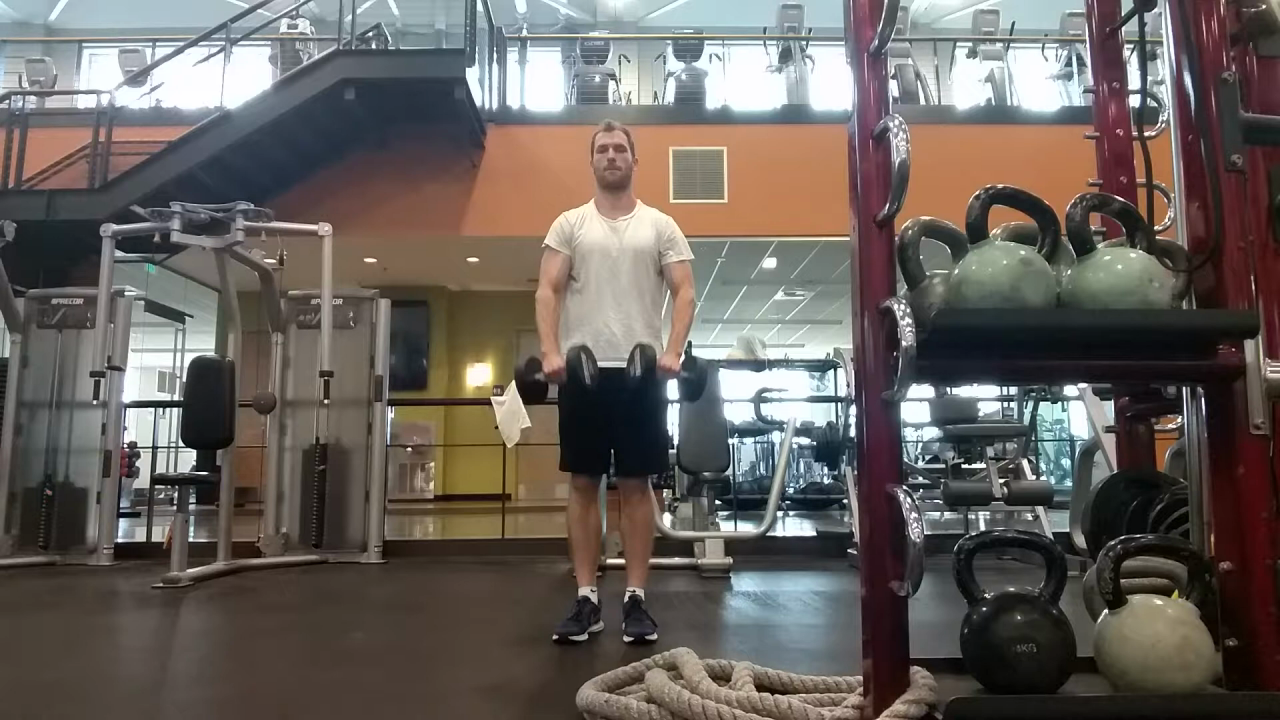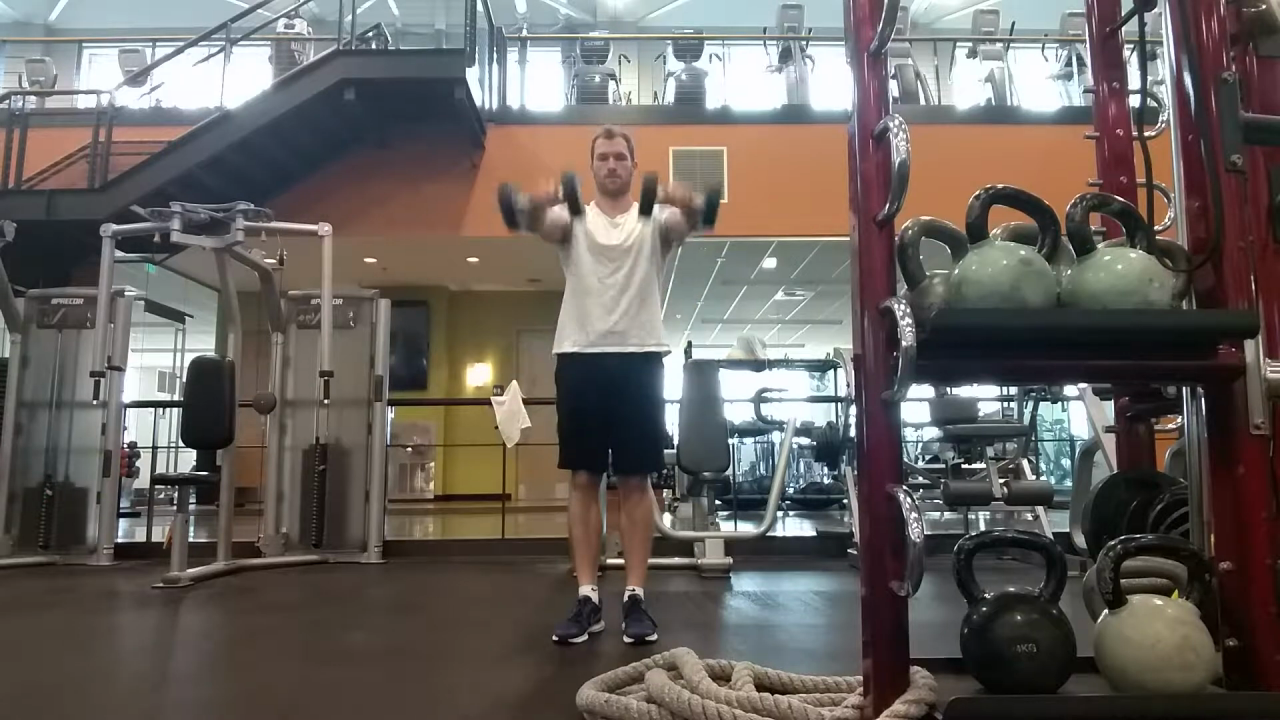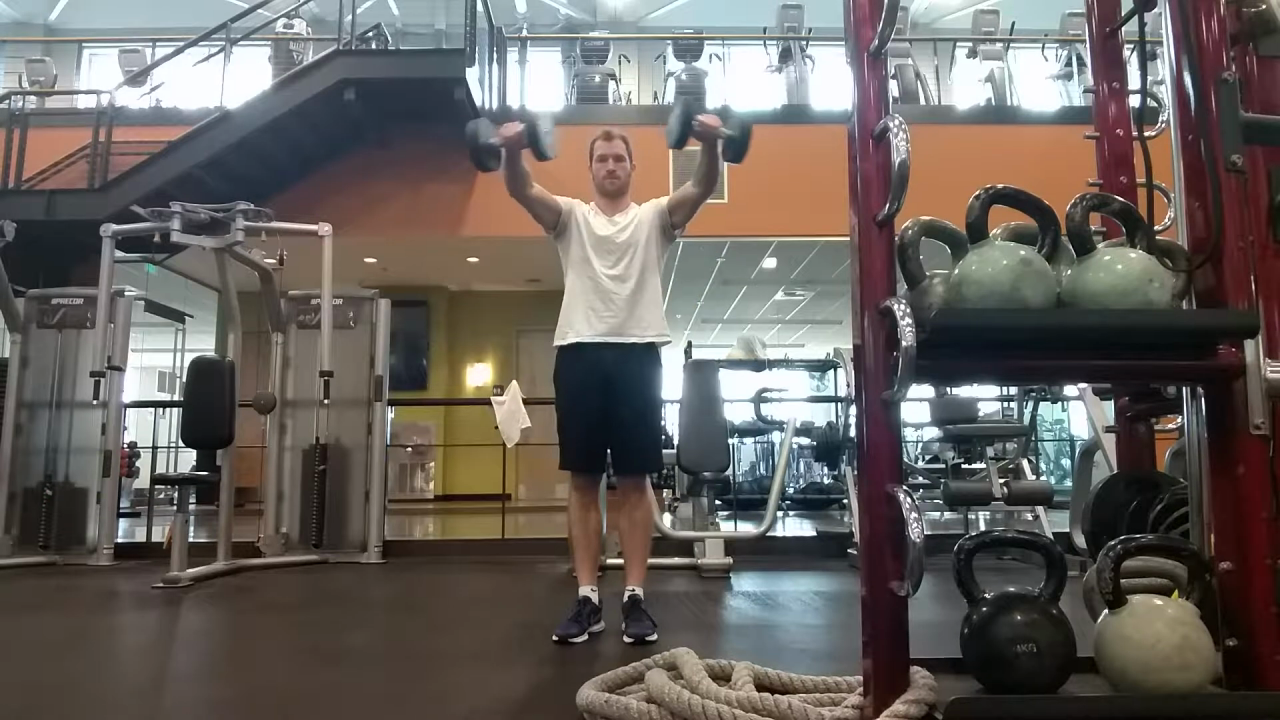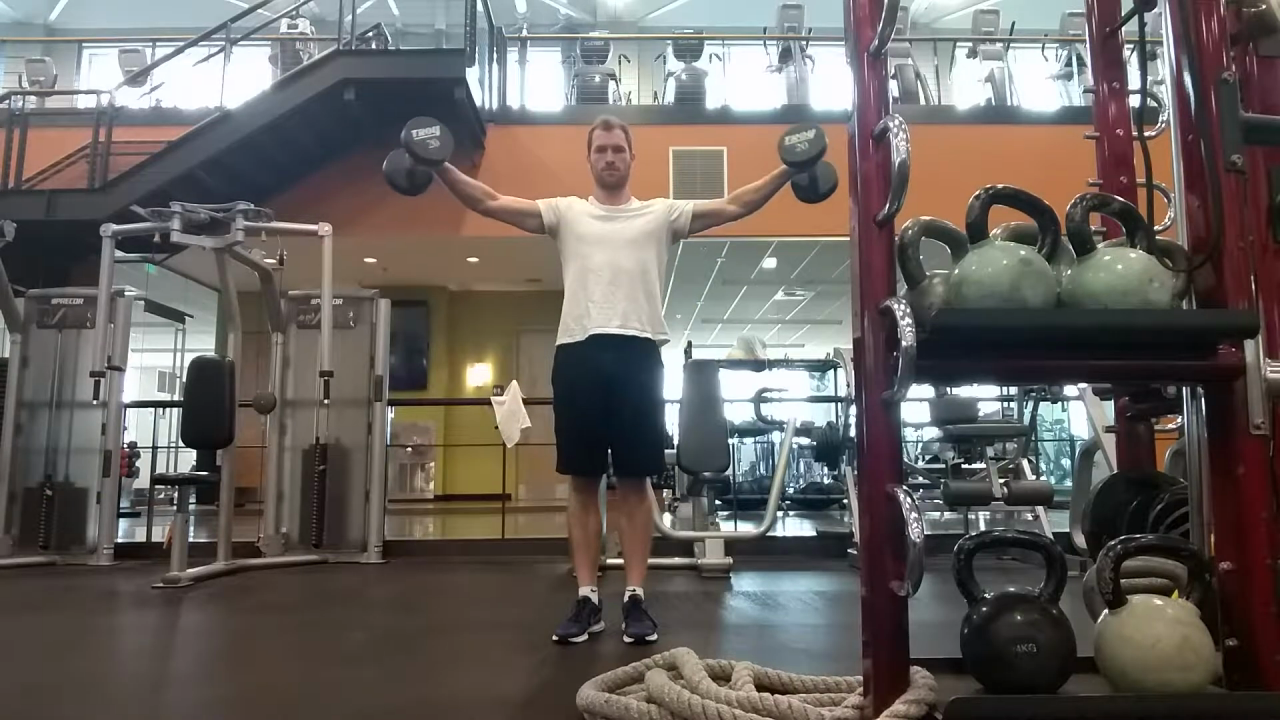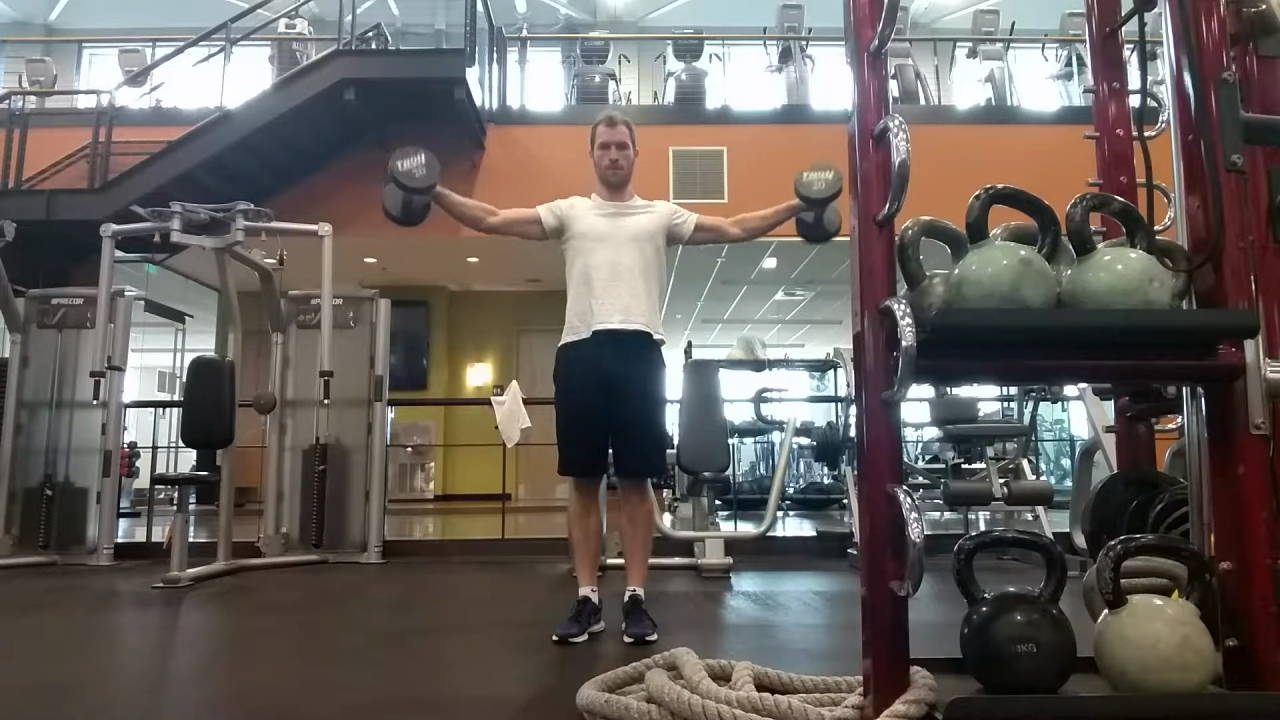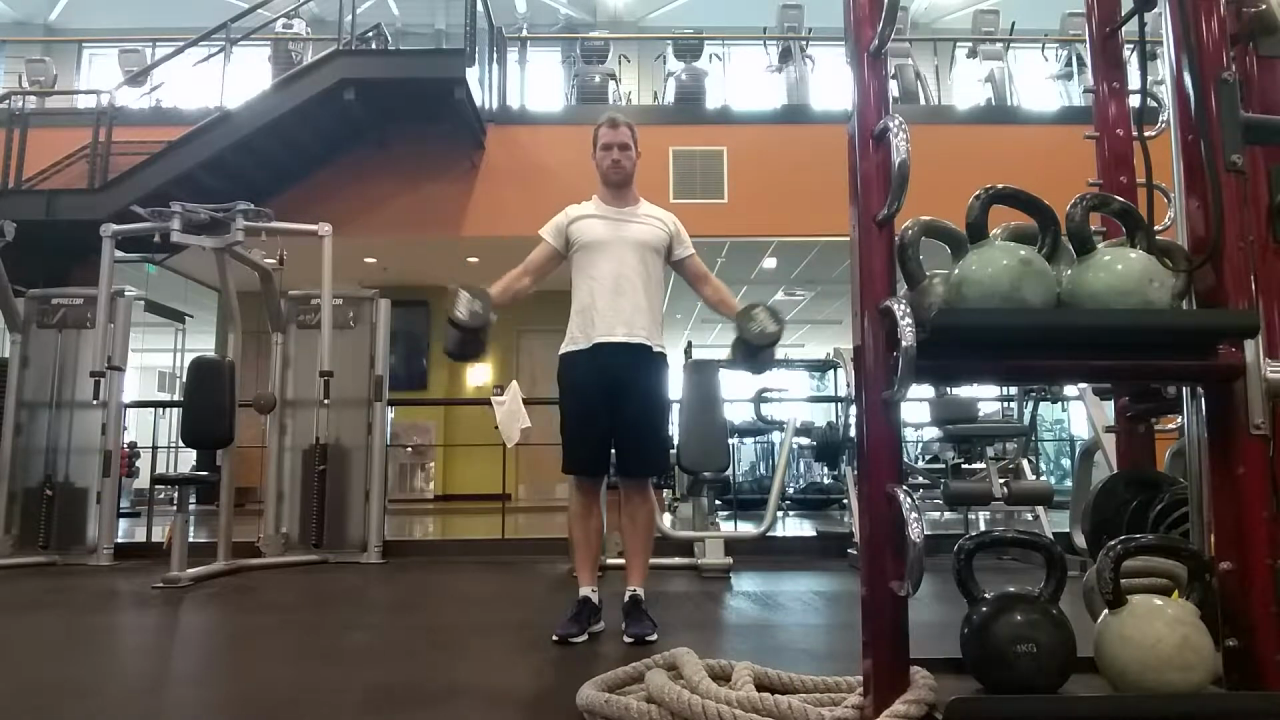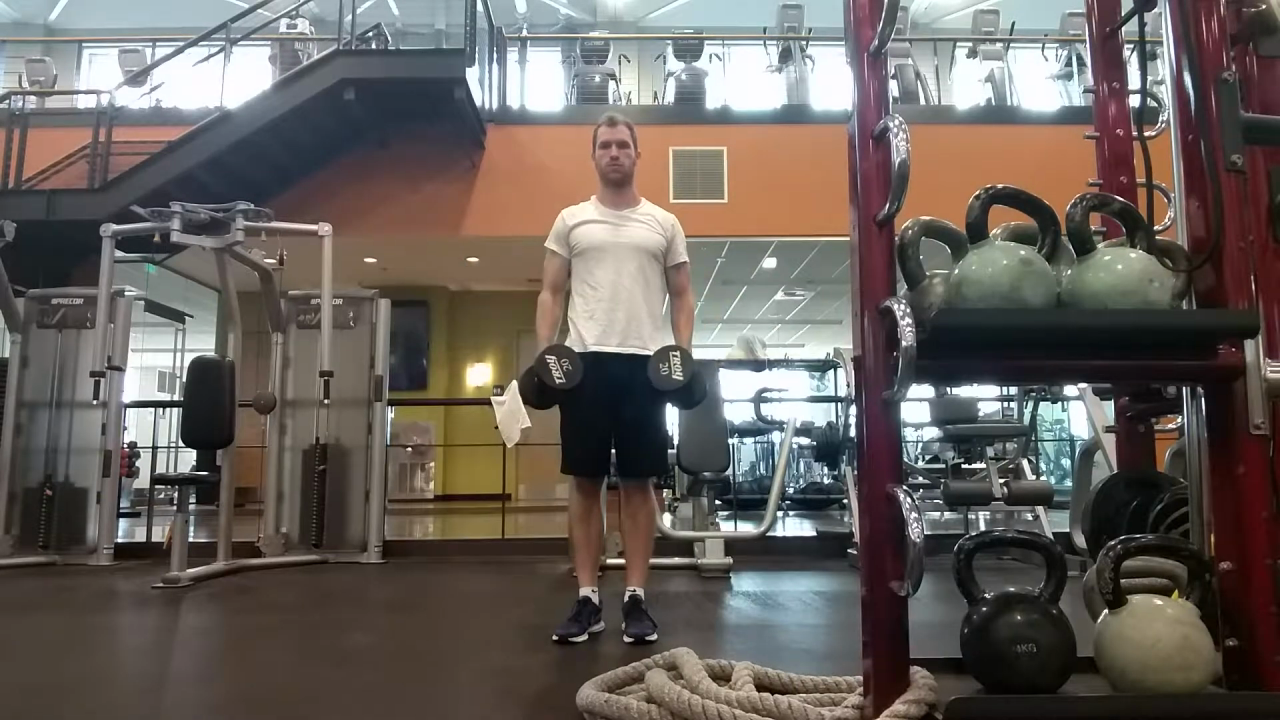
dt=0.7s
person 1, frame 1
left shoulder: (660, 225)
right shoulder: (569, 223)
left elbow: (684, 292)
right elbow: (548, 291)
left wrist: (672, 351)
right wrist: (551, 351)
left knee: (636, 484)
right knee: (583, 483)
left ankle: (635, 598)
right ankle: (586, 599)
person 1, frame 2
left shoulder: (654, 220)
right shoulder: (572, 219)
left elbow: (687, 221)
right elbow: (537, 220)
left wrist: (686, 202)
right wrist: (535, 205)
left hip: (639, 358)
right hip: (581, 357)
left knee: (635, 480)
right knee: (584, 479)
left ankle: (635, 597)
right ankle: (587, 598)
person 1, frame 3
left shoulder: (656, 217)
right shoulder: (570, 216)
left elbow: (703, 186)
right elbow: (520, 189)
left wrist: (708, 142)
right wrist: (513, 149)
left hip: (637, 353)
right hip: (580, 354)
left knee: (635, 480)
right knee: (583, 480)
left ankle: (634, 597)
right ankle: (587, 597)
person 1, frame 4
left shoulder: (661, 213)
right shoulder: (566, 212)
left elbow: (733, 206)
right elbow: (491, 203)
left wrist: (788, 170)
right wrist: (439, 167)
left hip: (637, 352)
right hip: (578, 352)
left knee: (635, 480)
right knee: (583, 481)
left ankle: (635, 598)
right ankle: (587, 599)
person 1, frame 5
left shoulder: (662, 215)
right shoulder: (568, 212)
left elbow: (735, 228)
right elbow: (492, 219)
left wrist: (795, 205)
right wrist: (434, 191)
left hip: (639, 352)
right hip: (581, 352)
left knee: (636, 481)
right knee: (583, 481)
left ankle: (635, 598)
right ankle: (587, 598)
person 1, frame 6
left shoulder: (664, 222)
right shoulder: (572, 218)
left elbow: (703, 281)
right elbow: (527, 273)
left wrist: (744, 316)
left hip: (643, 358)
right hip: (585, 357)
left knee: (638, 481)
right knee: (585, 481)
left ankle: (635, 598)
right ankle: (588, 599)
person 1, frame 7
left shoulder: (664, 223)
right shoulder: (570, 220)
left elbow: (682, 296)
right elbow: (551, 293)
left wrist: (682, 354)
right wrist: (545, 354)
left hip: (644, 364)
right hip: (584, 363)
left knee: (638, 482)
right knee: (585, 482)
left ankle: (635, 598)
right ankle: (588, 599)
